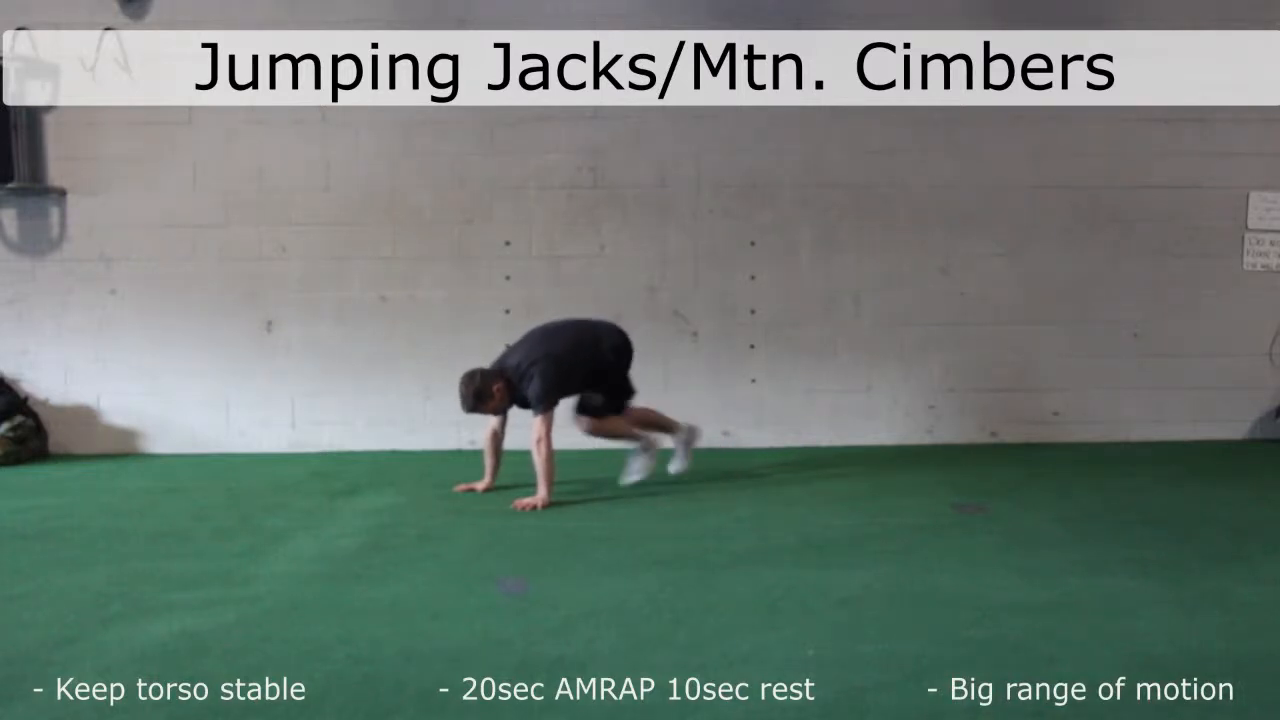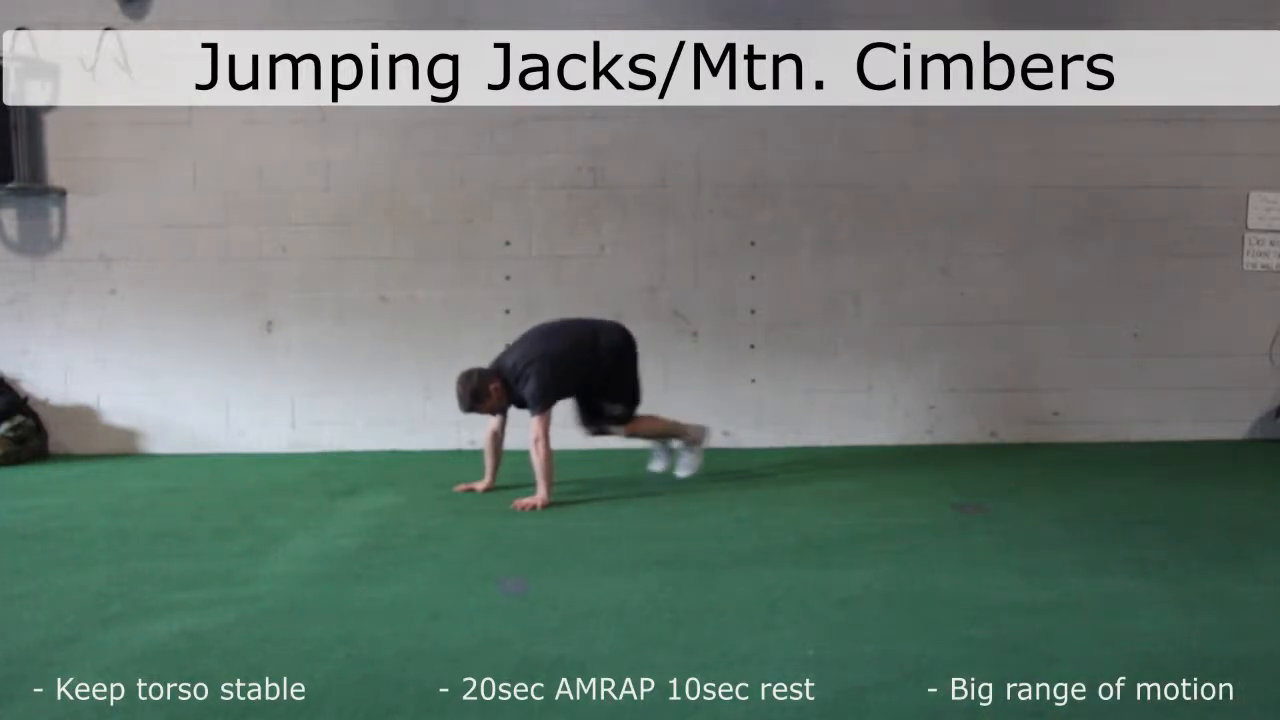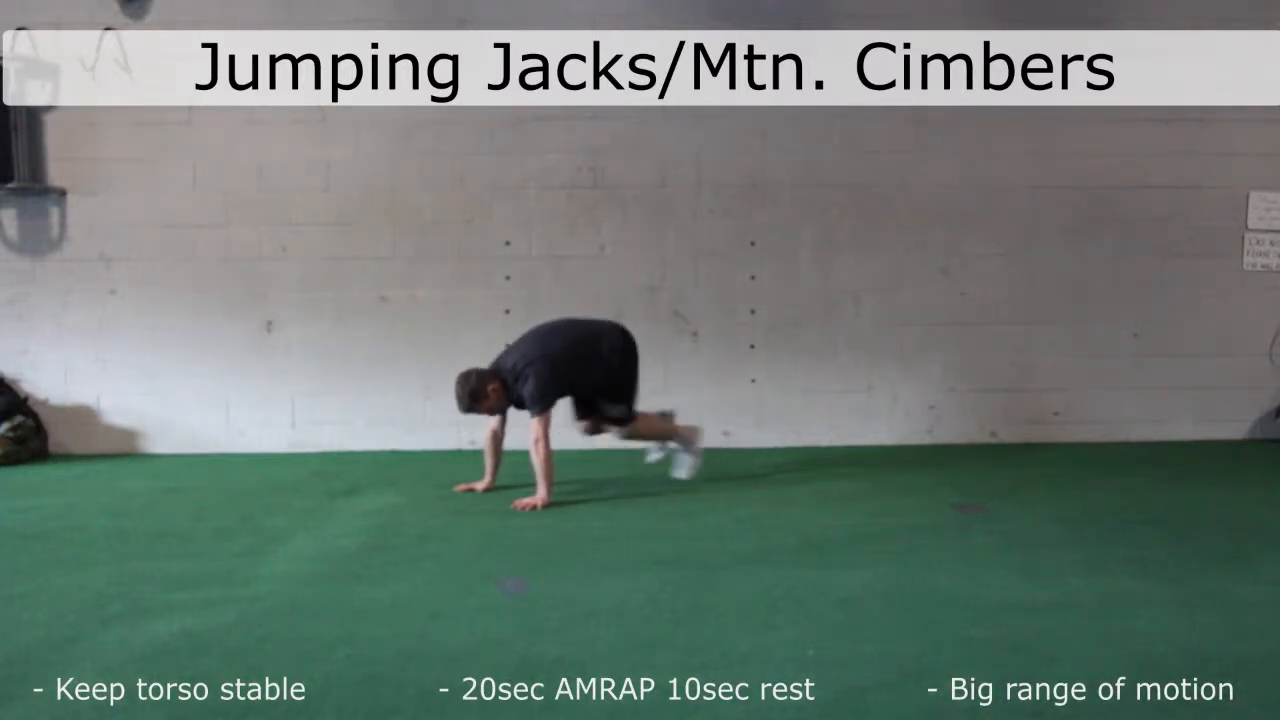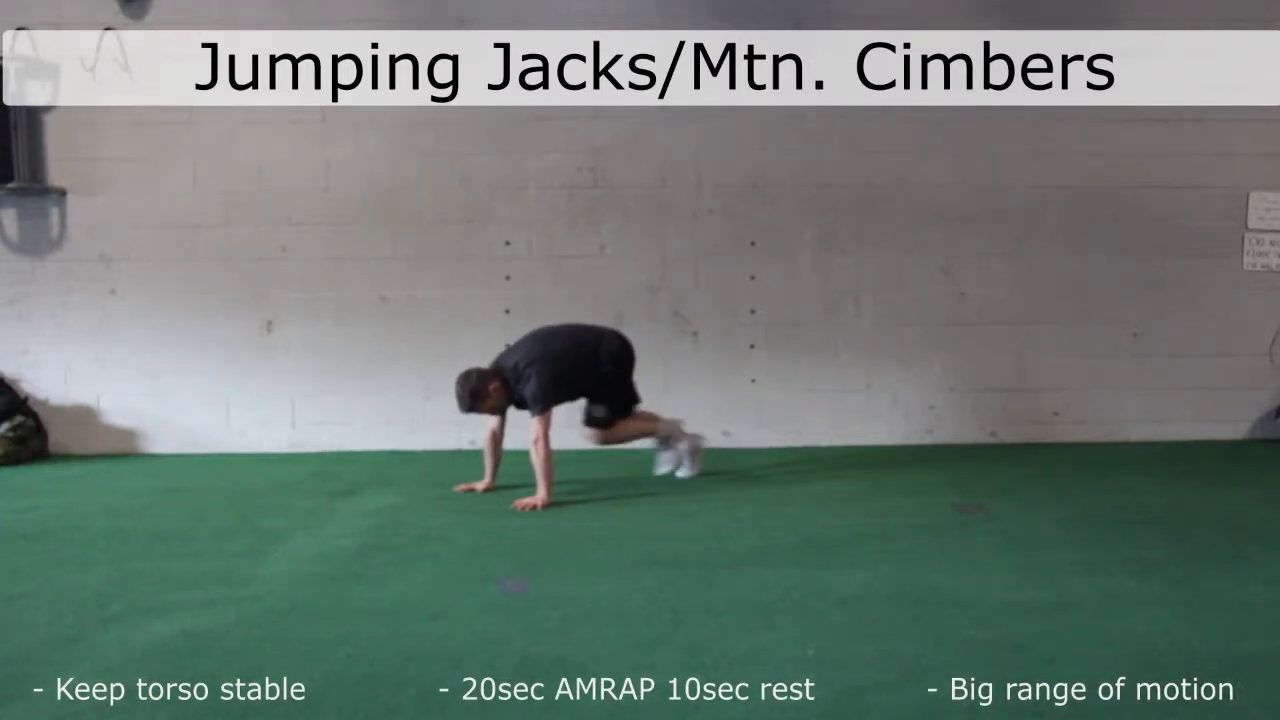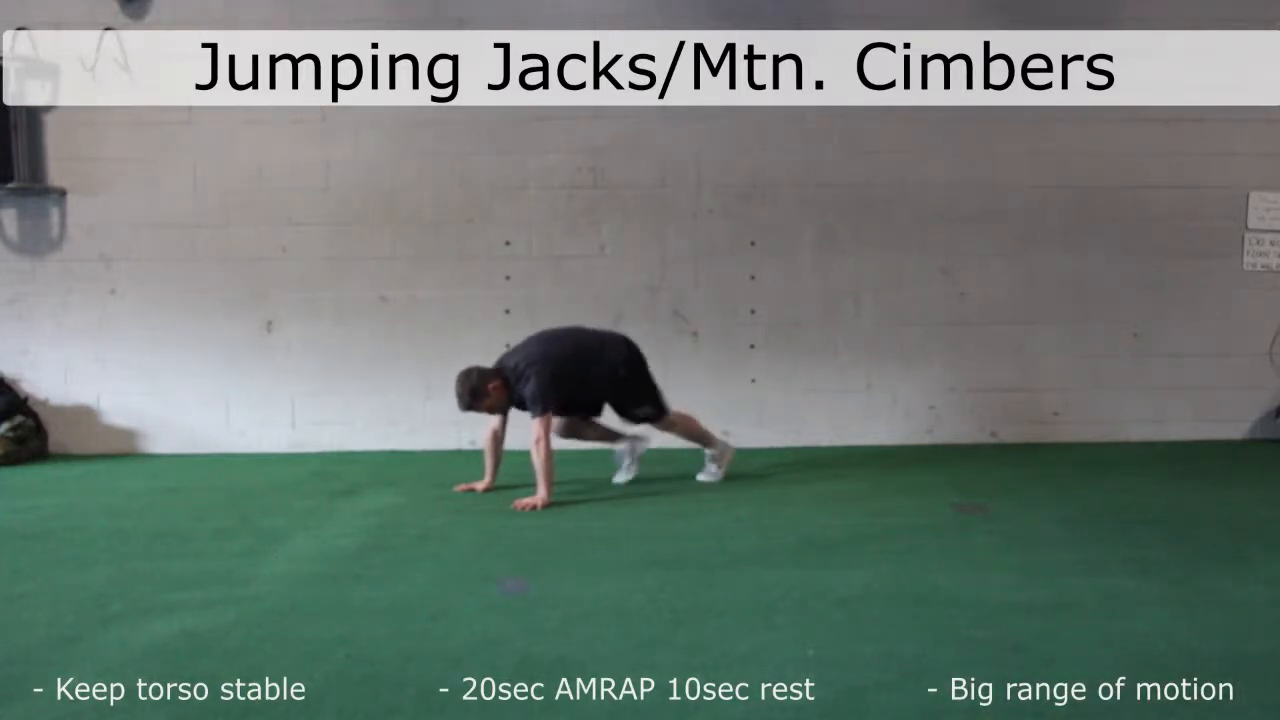
dt=0.3s
person 1, frame 1
left shoulder: (537, 377)
right shoulder: (497, 376)
left elbow: (541, 438)
right elbow: (495, 431)
left wrist: (543, 494)
right wrist: (487, 480)
left hip: (611, 348)
right hip: (591, 354)
left knee: (590, 422)
right knee: (616, 413)
left ankle: (644, 444)
right ankle: (681, 433)
person 1, frame 2
left shoulder: (533, 378)
right shoulder: (495, 376)
left elbow: (539, 438)
right elbow: (495, 431)
left wrist: (542, 495)
right wrist: (487, 480)
left hip: (612, 347)
right hip: (594, 355)
left knee: (623, 426)
right knee: (593, 427)
left ankle: (690, 436)
right ankle: (665, 441)
person 1, frame 3
left shoulder: (531, 378)
right shoulder: (495, 376)
left elbow: (538, 439)
right elbow: (494, 431)
left wrist: (543, 494)
right wrist: (488, 480)
left hip: (613, 348)
right hip: (592, 355)
left knee: (623, 425)
right knee: (591, 424)
left ankle: (681, 436)
right ankle: (666, 426)
person 1, frame 4
left shoulder: (533, 379)
right shoulder: (496, 376)
left elbow: (539, 438)
right elbow: (494, 431)
left wrist: (543, 494)
right wrist: (487, 480)
left hip: (612, 354)
right hip: (595, 359)
left knee: (599, 433)
right knee: (624, 417)
left ankle: (670, 433)
right ankle: (685, 442)
person 1, frame 5
left shoulder: (533, 382)
right shoulder: (501, 377)
left elbow: (539, 439)
right elbow: (495, 431)
left wrist: (544, 495)
right wrist: (488, 480)
left hip: (618, 362)
right hip: (592, 365)
left knee: (658, 417)
right knee: (562, 424)
left ankle: (718, 449)
right ankle: (626, 443)
